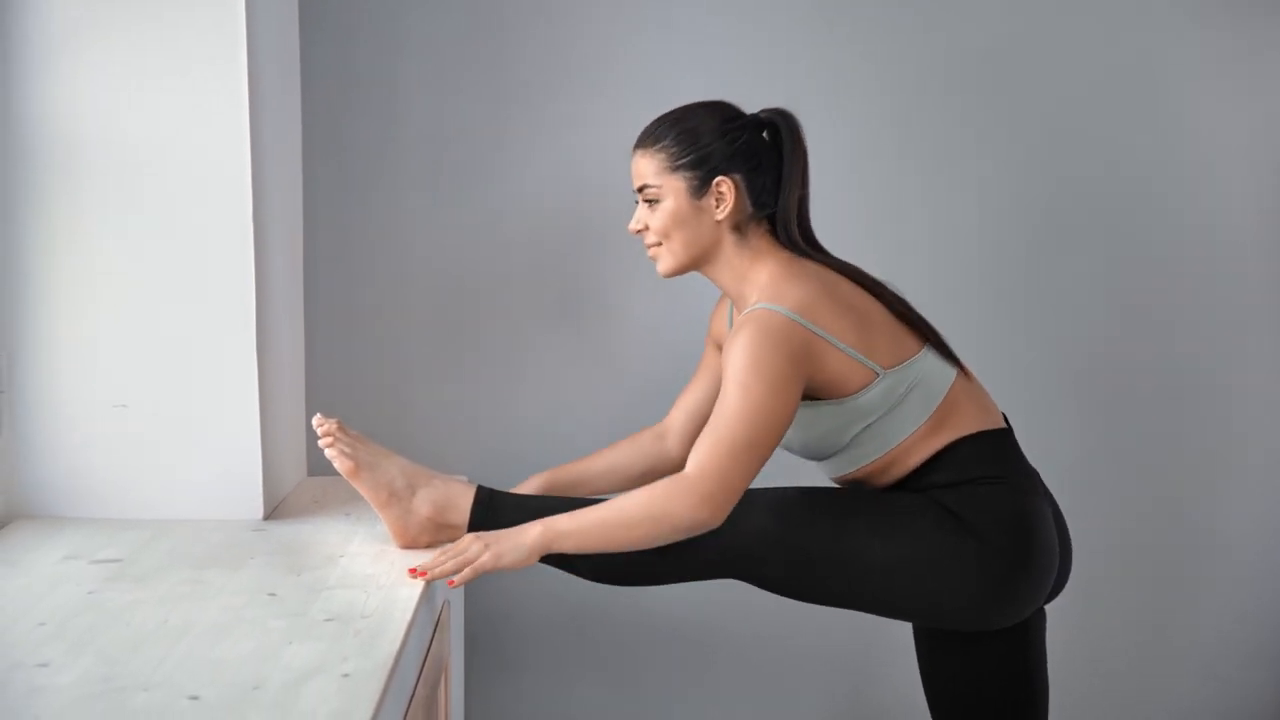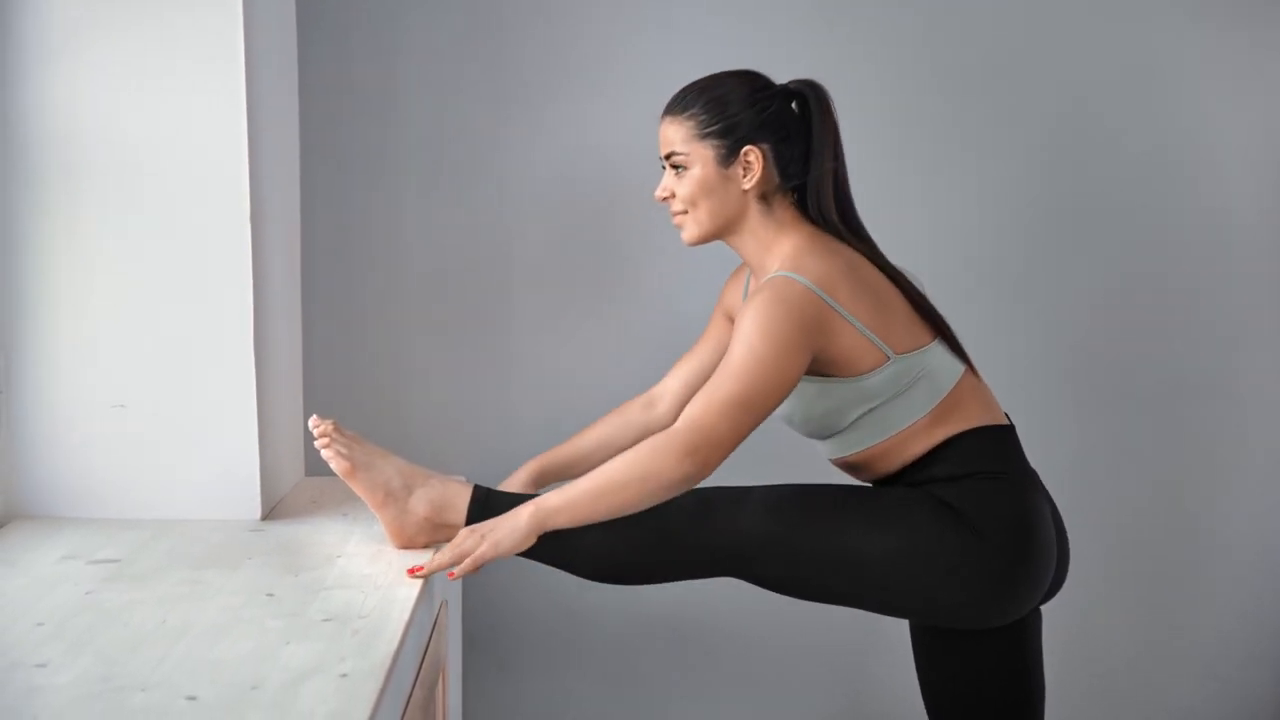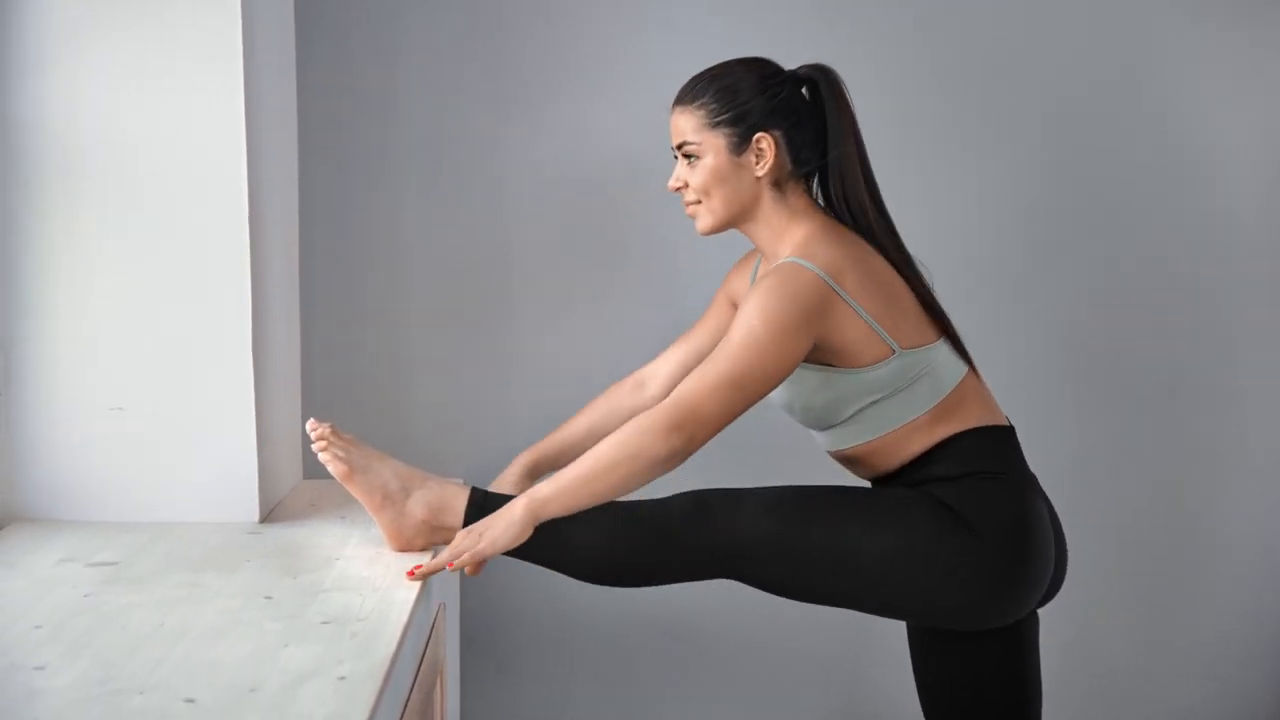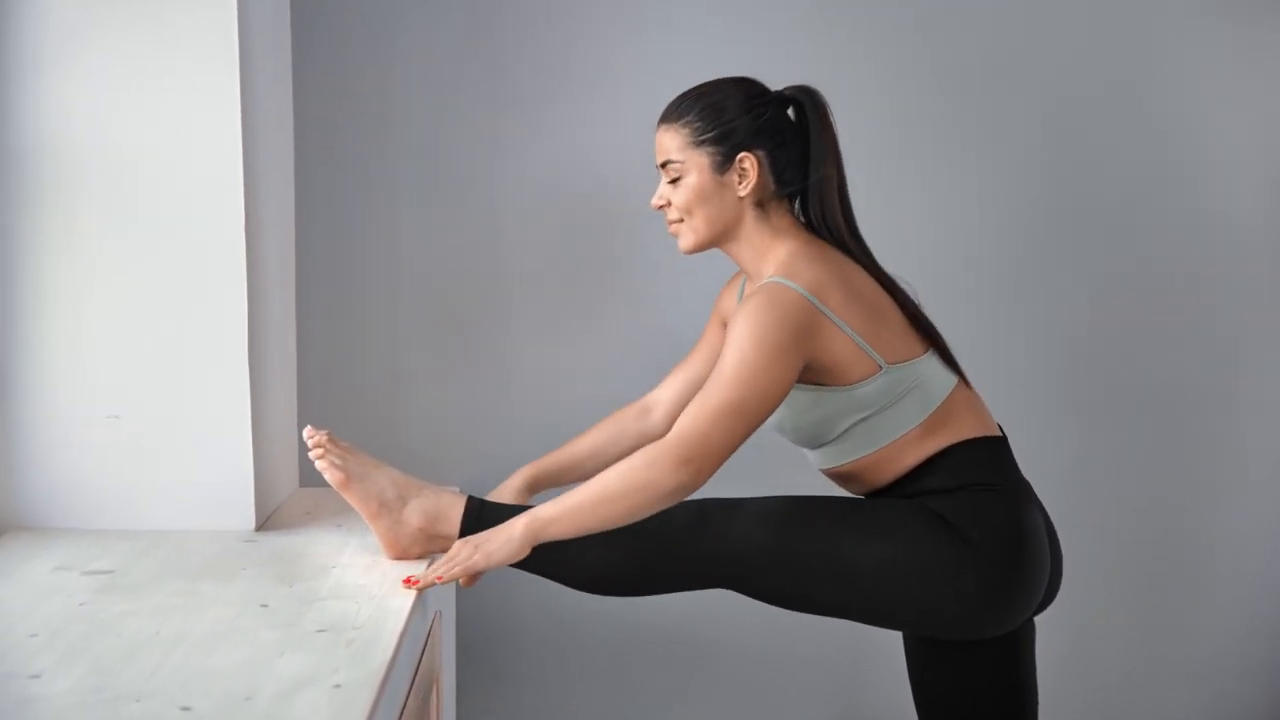
dt=0.2s
person 1, frame 1
left shoulder: (775, 319)
right shoulder: (747, 300)
left elbow: (700, 499)
right elbow: (672, 443)
left wrist: (532, 536)
right wrist: (537, 491)
left hip: (980, 535)
right hip: (987, 536)
left knee: (734, 534)
left ankle: (452, 511)
person 1, frame 2
left shoulder: (793, 291)
right shoulder: (760, 278)
left elbow: (684, 454)
right elbow: (660, 408)
left wrist: (528, 520)
right wrist: (530, 476)
left hip: (977, 528)
right hip: (985, 534)
left knee: (722, 531)
left ankle: (448, 508)
person 1, frame 3
left shoulder: (801, 279)
right shoulder: (767, 268)
left elbow: (675, 429)
right elbow: (653, 387)
left wrist: (526, 512)
right wrist: (527, 467)
left hip: (974, 530)
right hip: (973, 532)
left knee: (720, 532)
left ankle: (443, 513)
person 1, frame 4
left shoulder: (786, 297)
right shoulder: (760, 284)
left elbow: (681, 463)
right elbow: (655, 414)
left wrist: (526, 529)
right wrist: (527, 480)
left hip: (971, 540)
right hip: (974, 542)
left knee: (714, 542)
left ankle: (439, 520)
